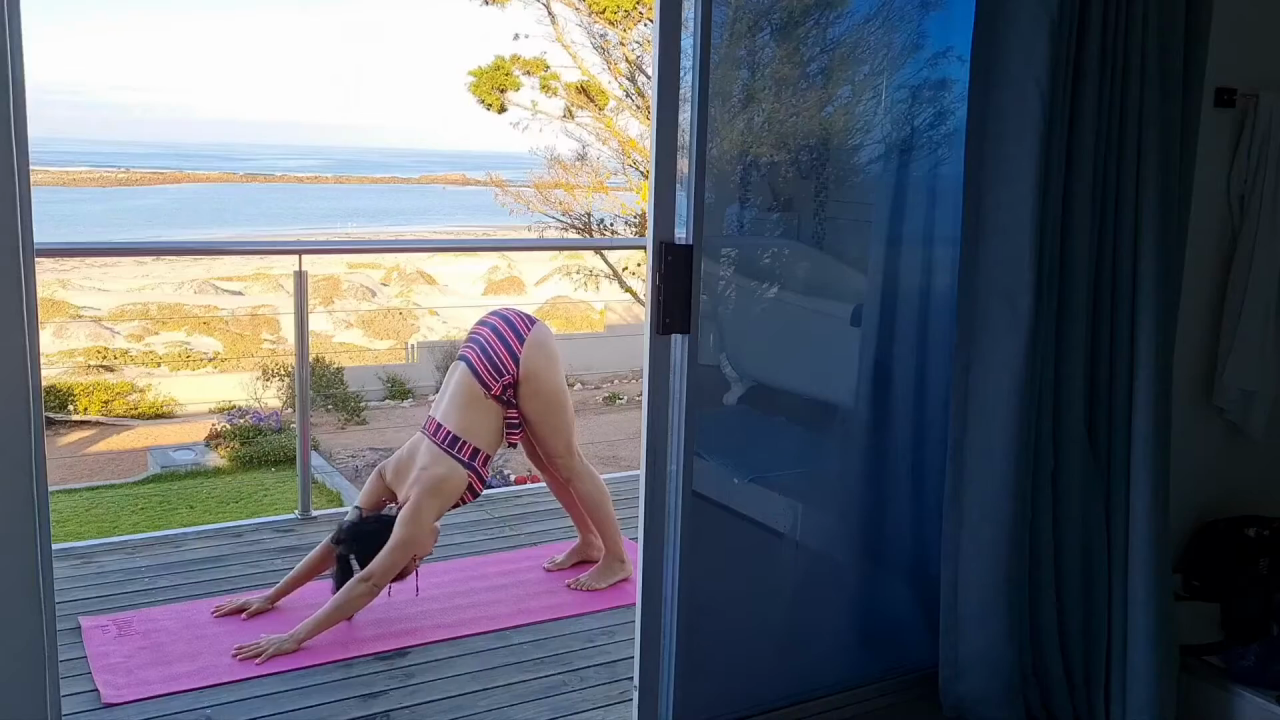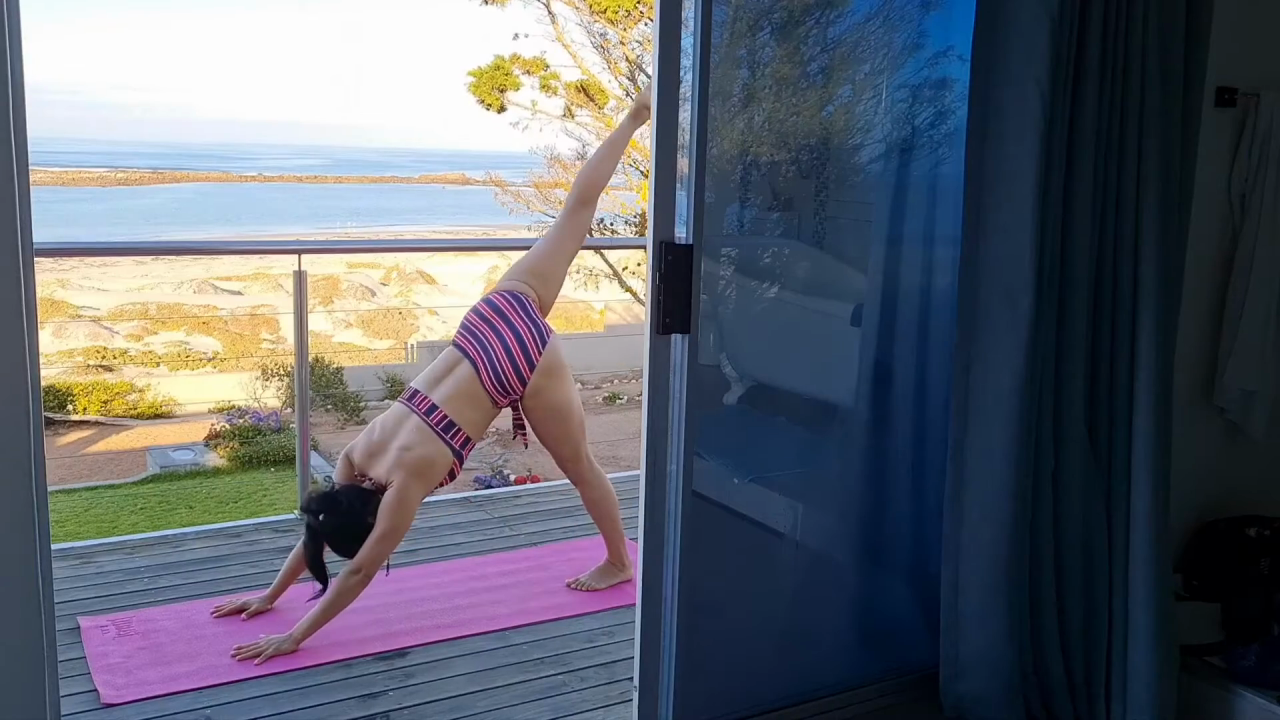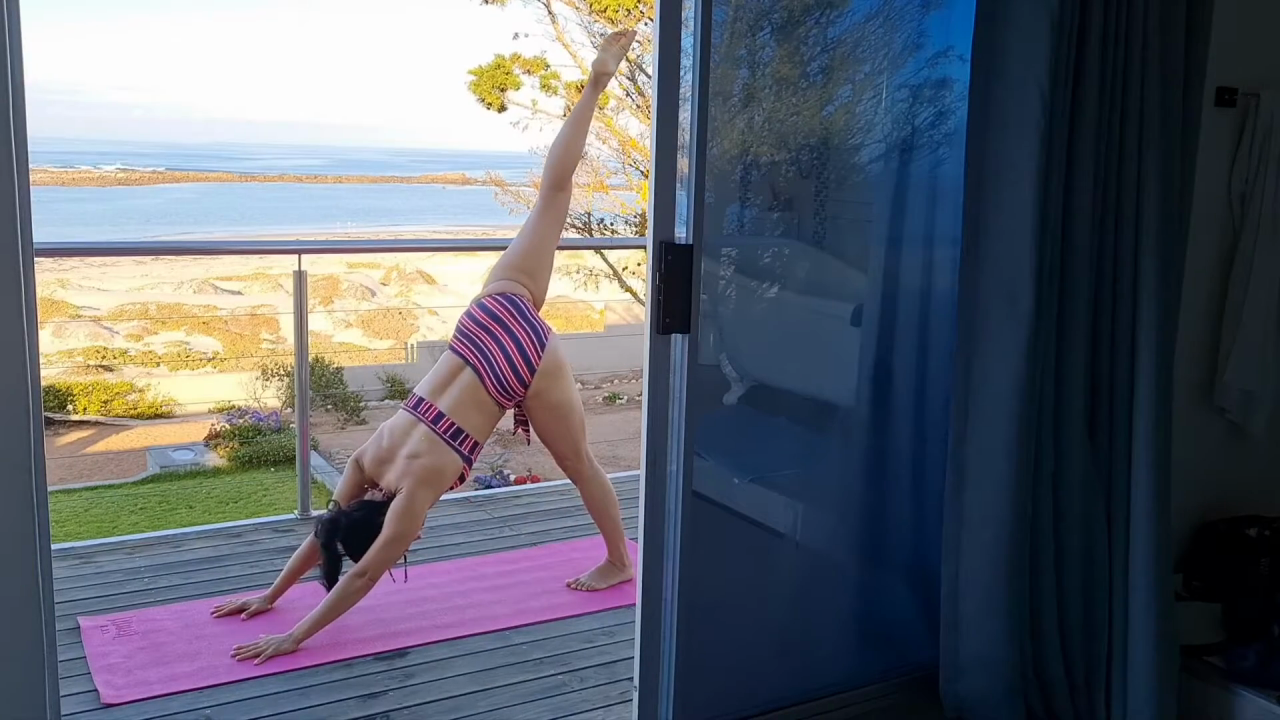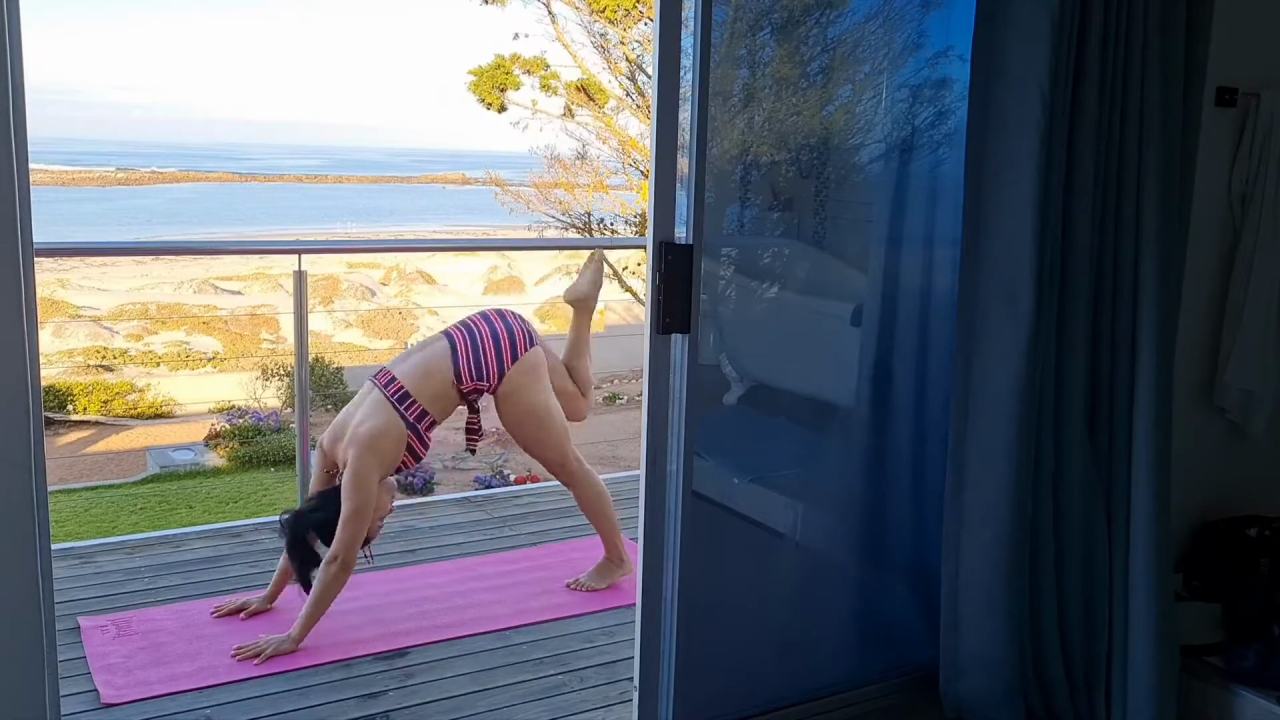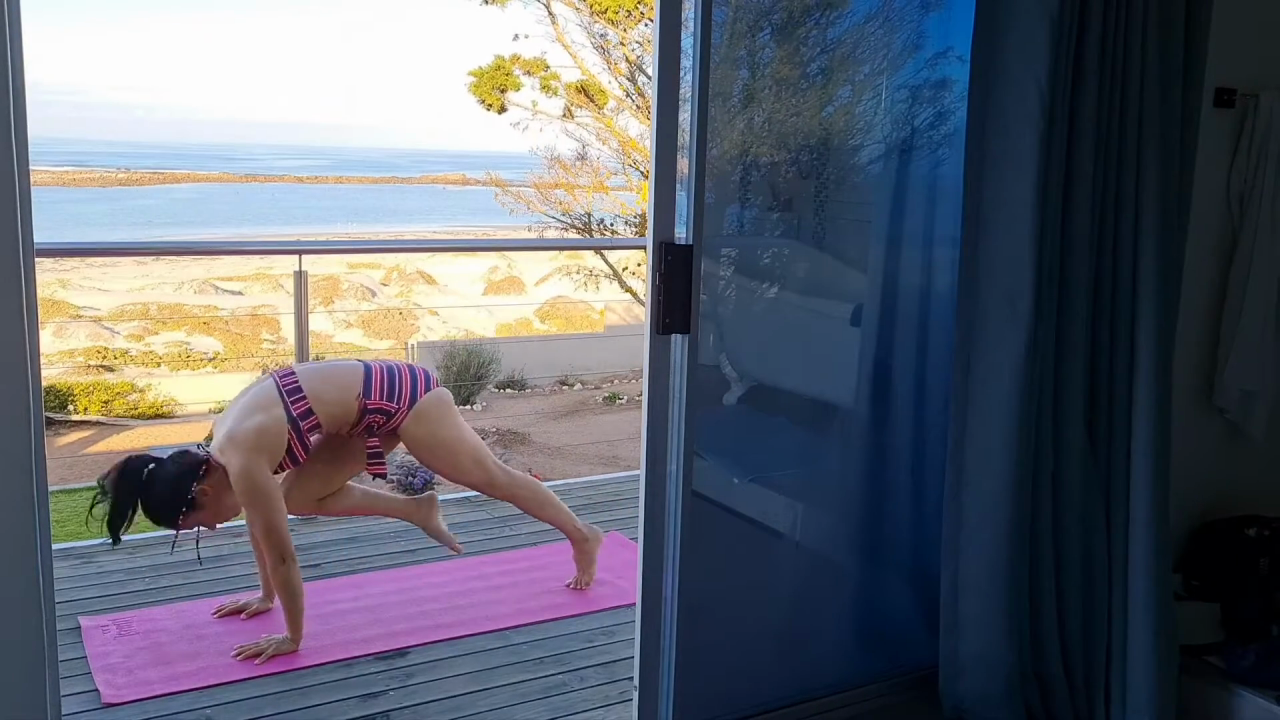
dt=0.7s
person 1, frame 1
left shoulder: (427, 494)
right shoulder: (393, 473)
left elbow: (370, 582)
right elbow: (340, 540)
left wrist: (295, 638)
right wrist: (271, 597)
left hip: (513, 345)
right hip: (497, 339)
left knee: (565, 462)
right knee: (545, 461)
left ankle: (617, 559)
right ankle: (588, 544)
person 1, frame 2
left shoulder: (407, 480)
right shoulder: (359, 454)
left elbow: (360, 572)
right elbow: (321, 514)
left wrist: (294, 636)
right wrist: (269, 596)
left hip: (520, 351)
right hip: (498, 318)
left knee: (581, 470)
right knee: (576, 208)
left ankle: (620, 565)
right ankle: (635, 119)
person 1, frame 3
left shoulder: (413, 488)
right shoulder: (373, 457)
left elbow: (361, 576)
right elbow: (325, 533)
left wrist: (292, 638)
right wrist: (268, 596)
left hip: (518, 353)
right hip: (497, 320)
left knee: (578, 464)
right knee: (552, 194)
left ankle: (620, 563)
right ankle: (594, 85)
person 1, frame 4
left shoulder: (361, 458)
right shoulder: (333, 443)
left elbow: (339, 560)
right elbow: (311, 525)
left wrist: (294, 636)
right wrist: (268, 595)
left hip: (488, 349)
right hip: (477, 338)
left knee: (565, 464)
right knee: (576, 407)
left ankle: (617, 559)
right ankle: (584, 298)
person 1, frame 5
left shoulder: (241, 459)
right shoulder: (220, 451)
left elbow: (279, 551)
right elbow: (261, 522)
left wrist: (292, 637)
right wrist: (270, 595)
left hip: (398, 394)
right hip: (371, 392)
left knee: (491, 477)
right knee: (306, 497)
left ankle: (581, 538)
right ankle: (417, 510)
